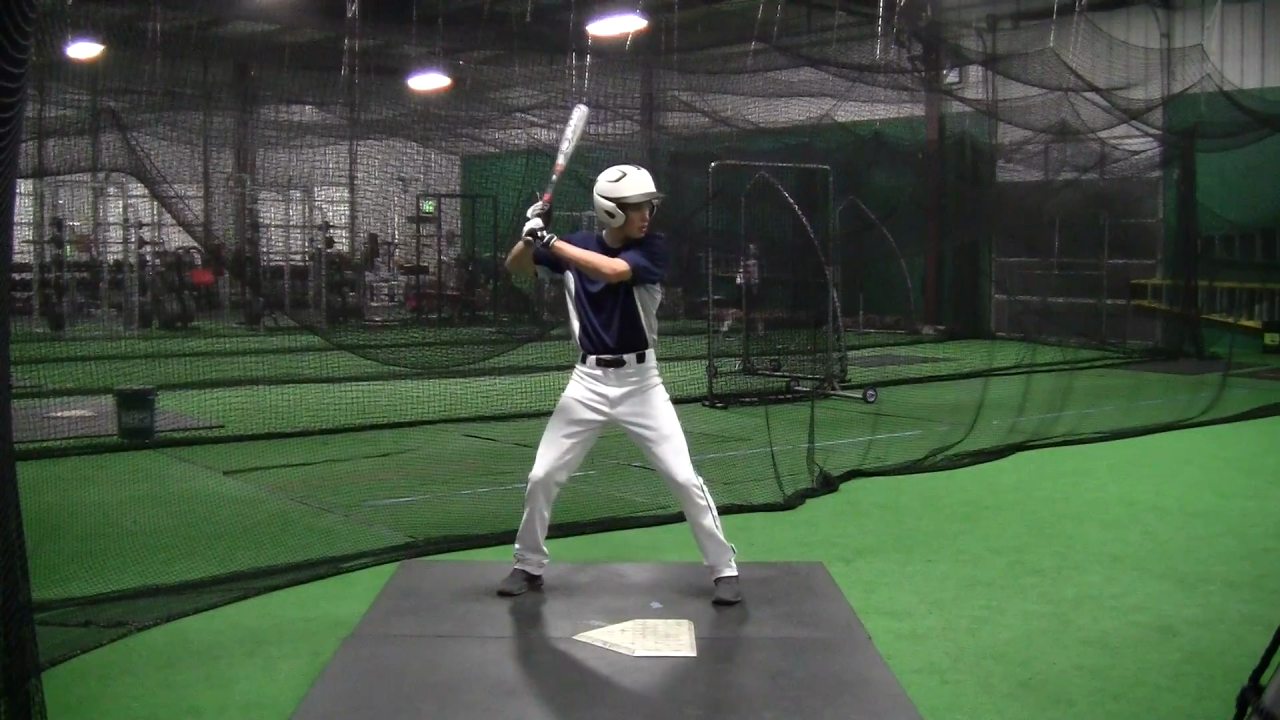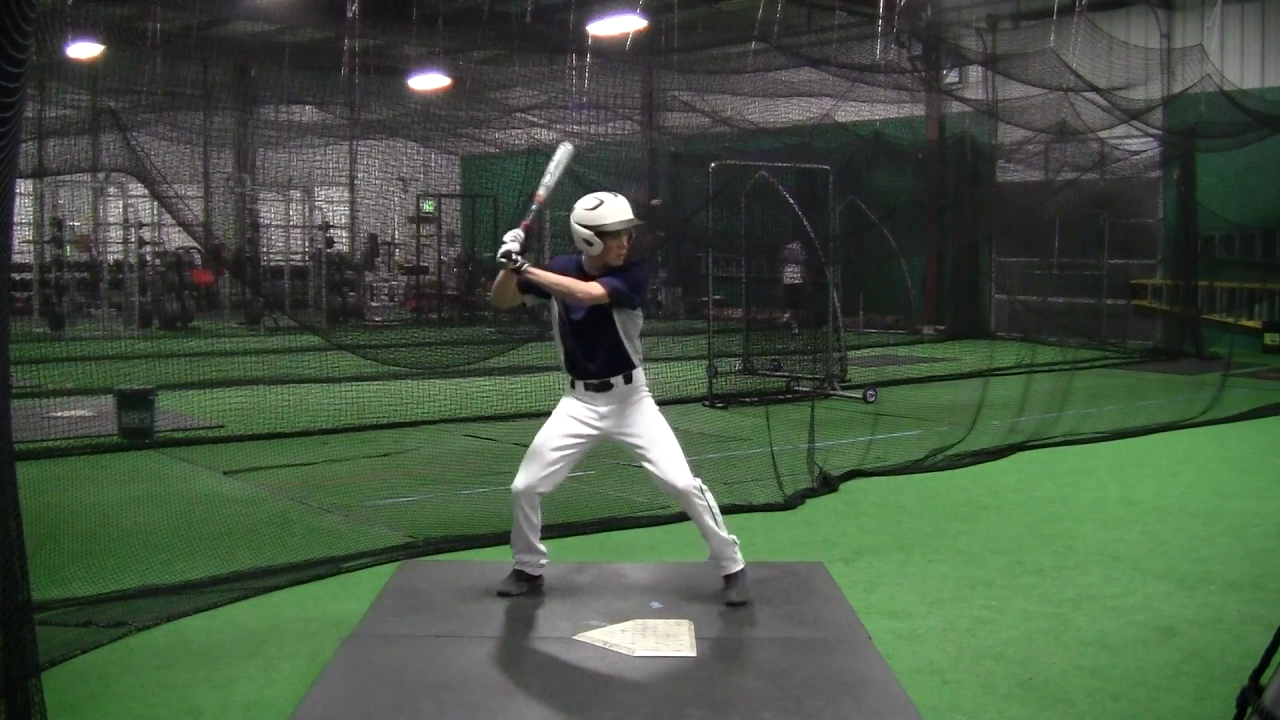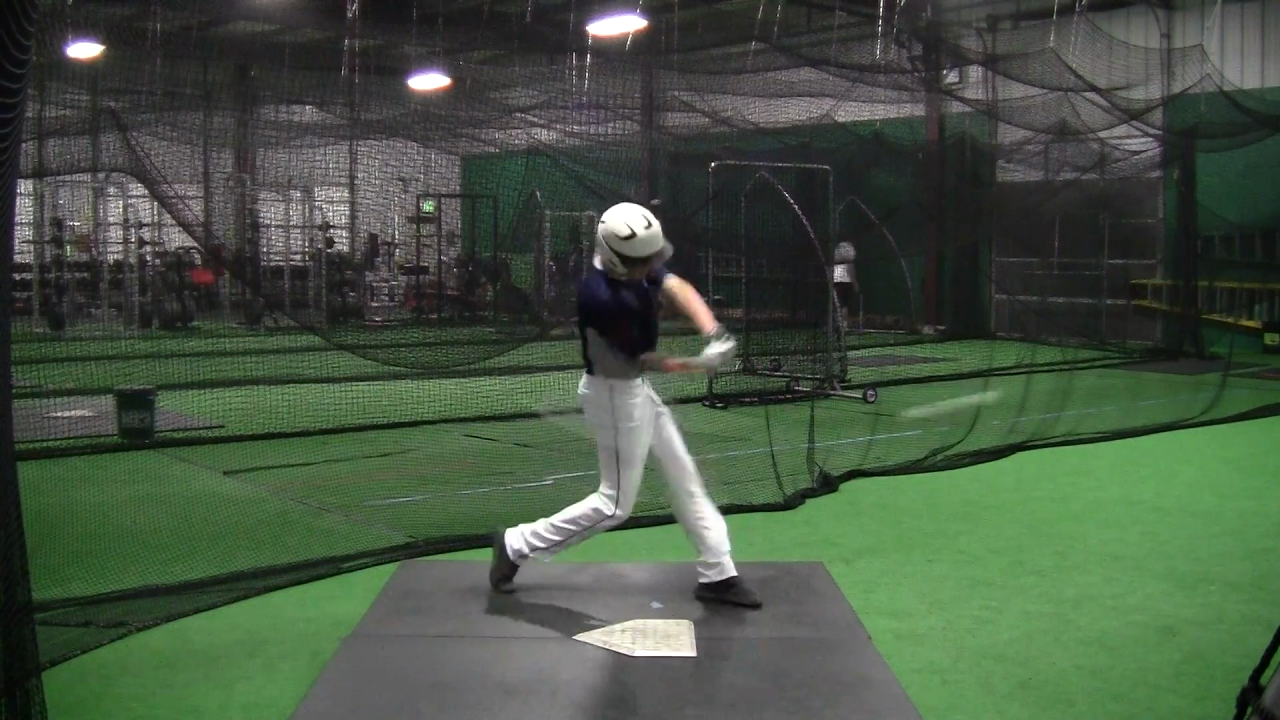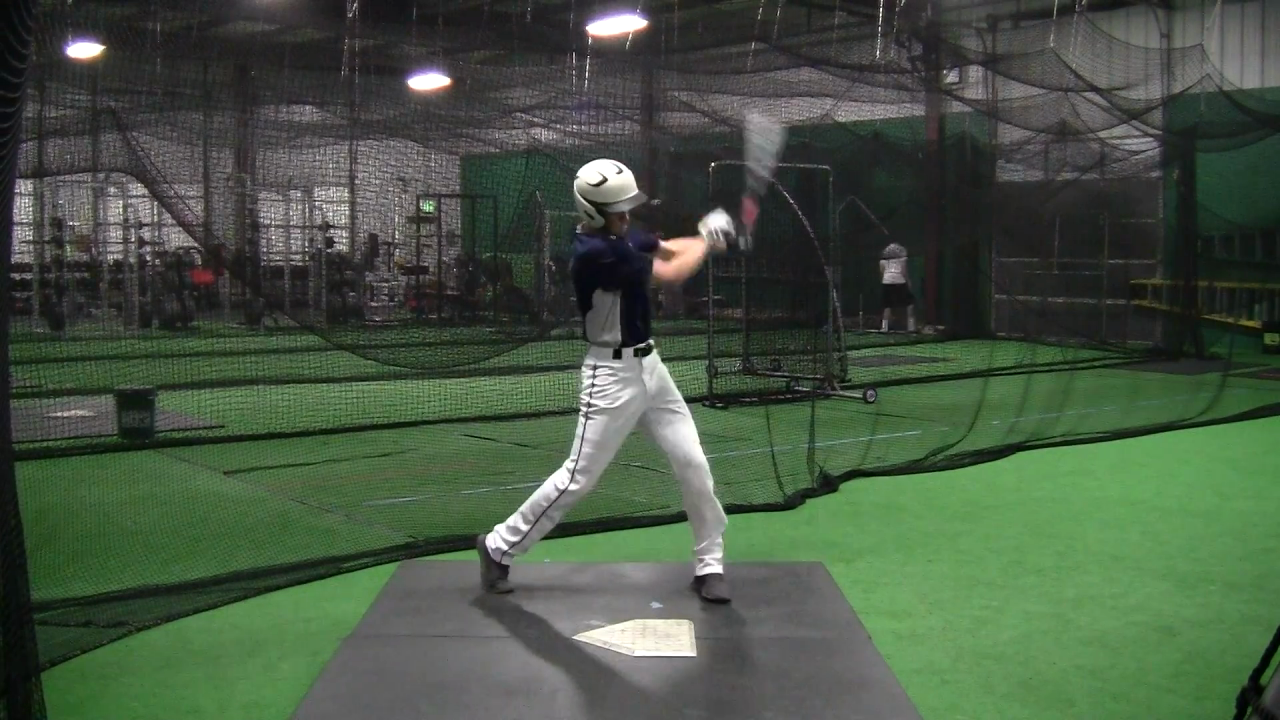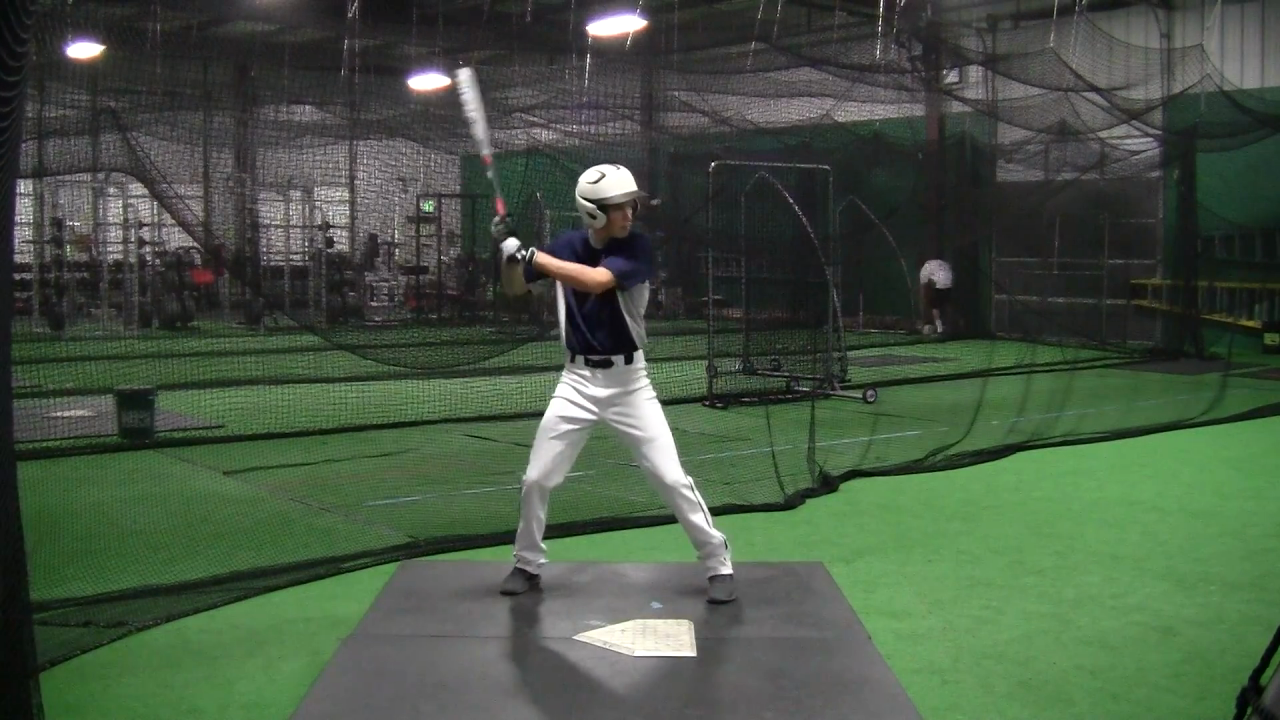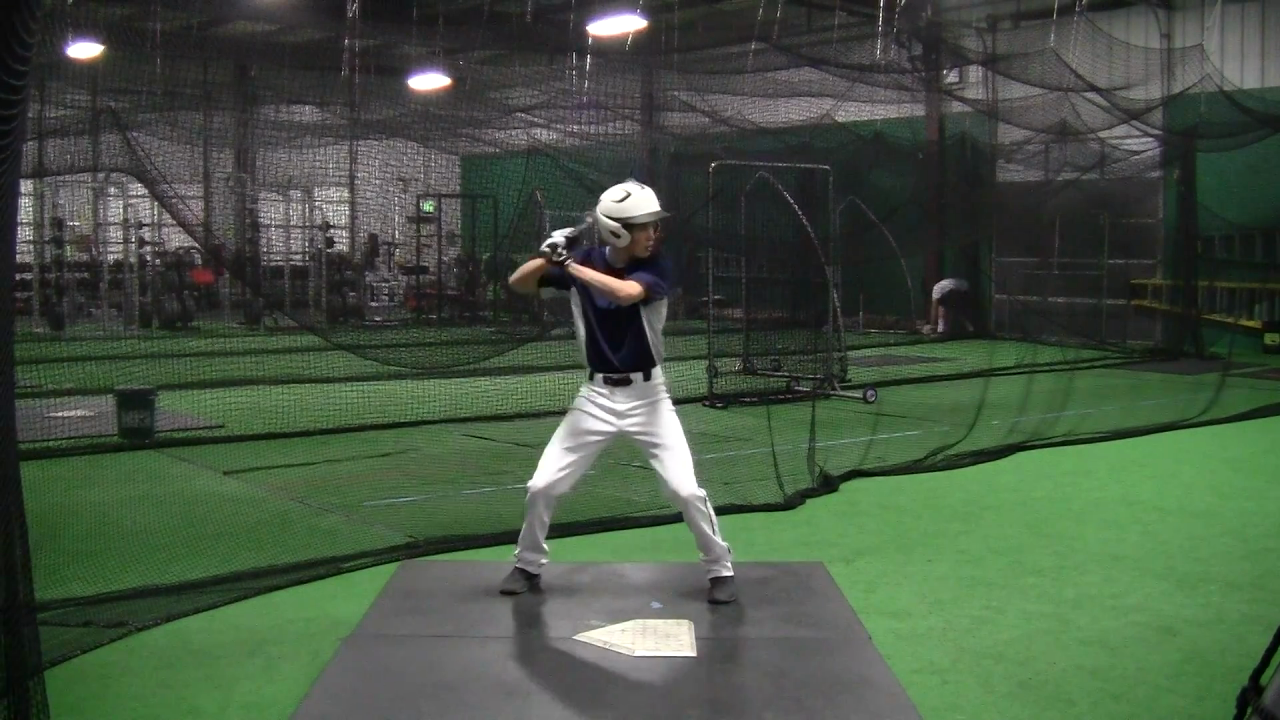
dt=0.7s
person 1, frame 1
left shoulder: (653, 248)
right shoulder: (577, 243)
left elbow: (613, 270)
right elbow: (515, 267)
left wrist: (550, 240)
right wrist: (531, 232)
left hip: (640, 380)
right hip: (588, 381)
left knee: (684, 479)
right knee: (542, 477)
left ankle: (724, 568)
right ankle: (528, 565)
person 1, frame 2
left shoulder: (631, 275)
right shoulder: (560, 267)
left elbow: (588, 294)
right elbow: (501, 301)
left wrist: (527, 268)
right wrist: (510, 264)
left hip: (629, 398)
right hip: (579, 401)
left knee: (684, 483)
right knee: (525, 487)
left ankle: (731, 566)
right ankle: (528, 567)
person 1, frame 3
left shoulder: (620, 260)
right shoulder: (599, 297)
left elbow: (678, 290)
right elbow: (641, 360)
left wrist: (712, 332)
right wrist: (693, 363)
left hip: (634, 389)
right hip: (614, 398)
left knee: (682, 477)
right knee: (615, 505)
left ankle: (717, 573)
right ankle: (517, 545)
person 1, frame 4
left shoulder: (614, 236)
right shoulder: (594, 253)
left elbow: (663, 249)
right elbow: (670, 275)
left wrist: (708, 233)
right wrist: (710, 238)
left hip: (647, 364)
right hip: (611, 375)
left knee: (693, 464)
right knee: (578, 478)
left ankle: (709, 567)
right ankle: (498, 546)
person 1, frame 5
left shoulder: (636, 248)
right shoulder: (566, 244)
left elbow: (596, 280)
right elbow: (513, 287)
left wrist: (531, 254)
right wrist: (509, 251)
left hip: (628, 381)
right hip: (577, 379)
left knee: (671, 478)
right knee: (537, 478)
left ankle: (718, 564)
right ankle: (527, 564)
person 1, frame 6
left shoulder: (657, 266)
right shoulder: (586, 258)
left elbow: (627, 293)
right elbow: (517, 284)
left wrist: (569, 265)
right wrist: (549, 257)
left hip: (647, 395)
right hip: (597, 395)
left knee: (686, 490)
right knee: (542, 486)
left ankle: (720, 569)
right ankle: (528, 564)
